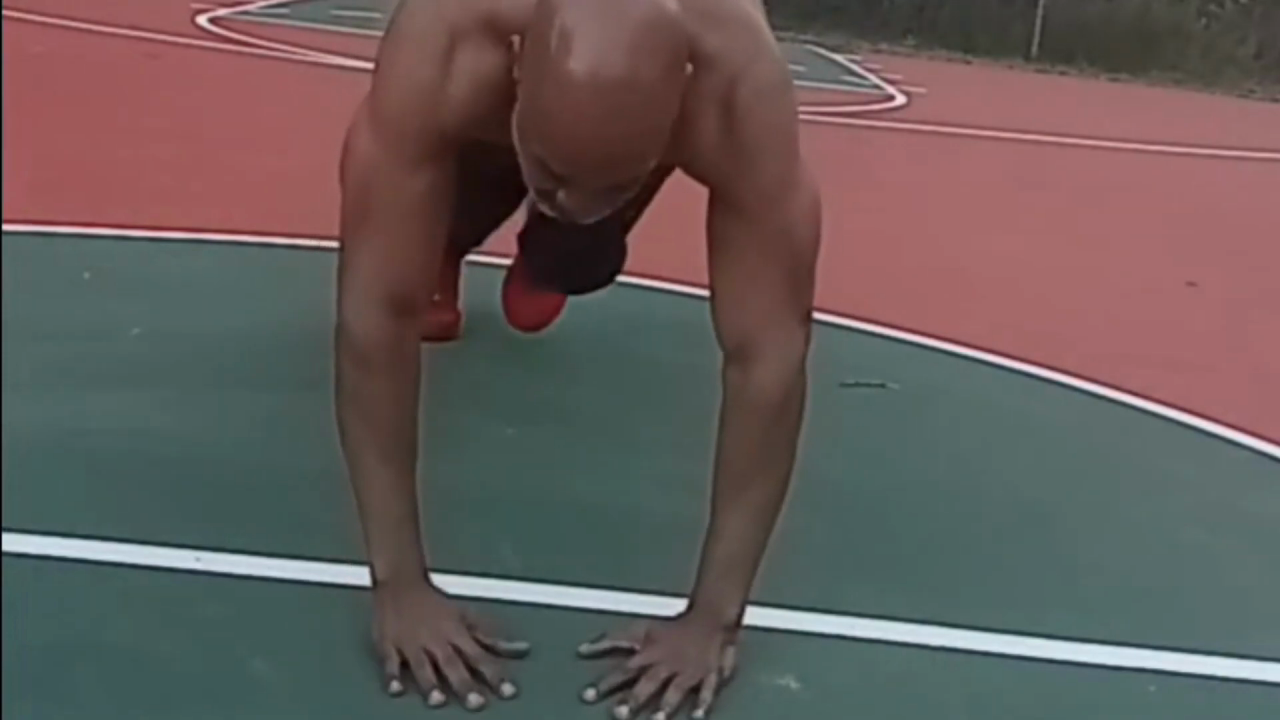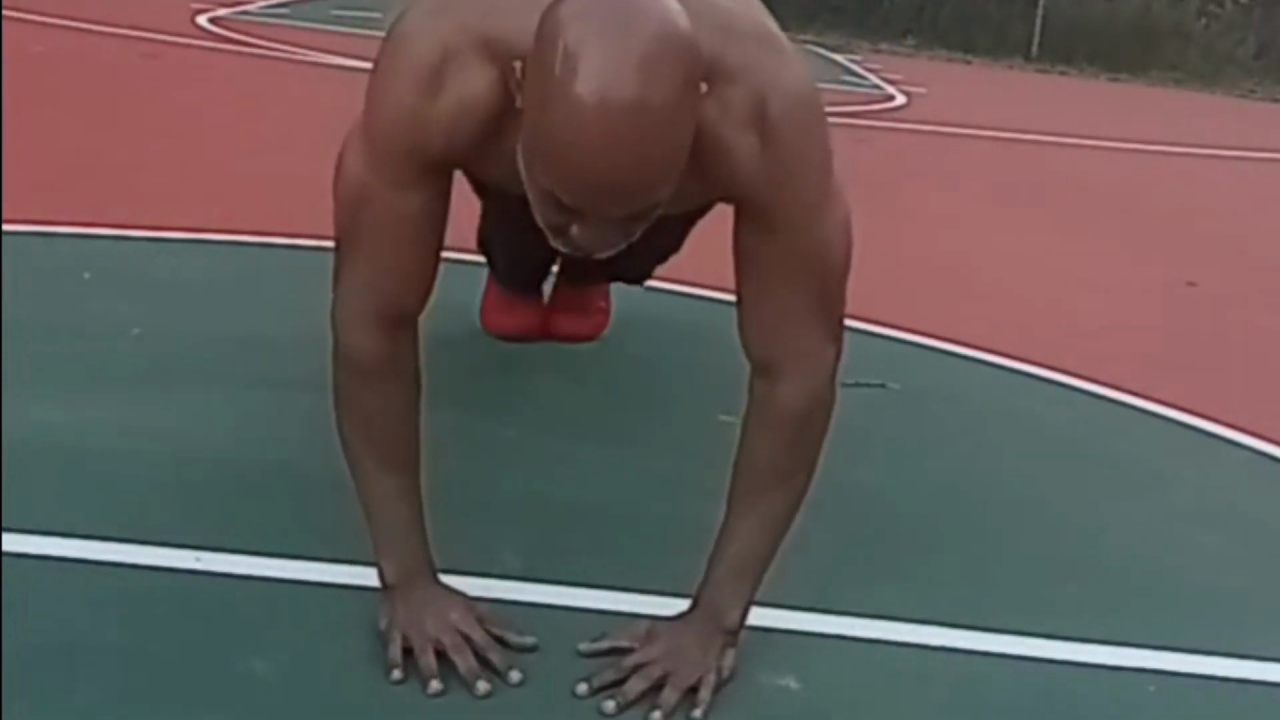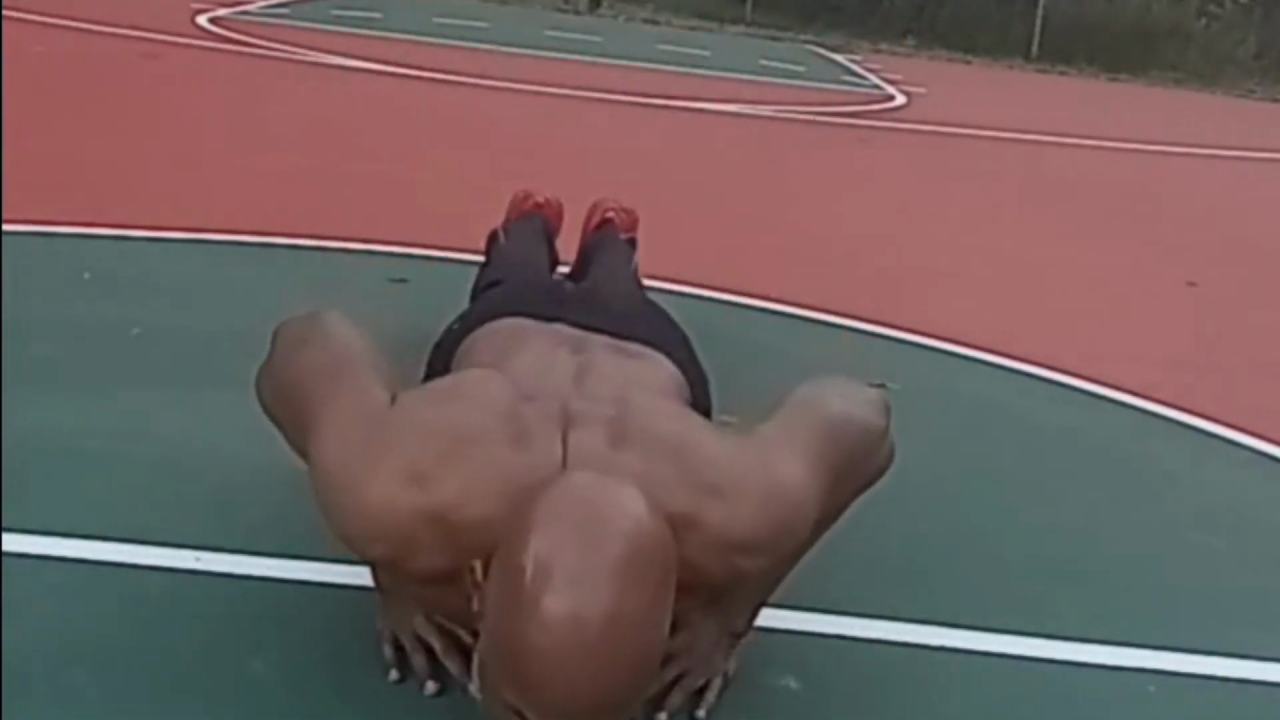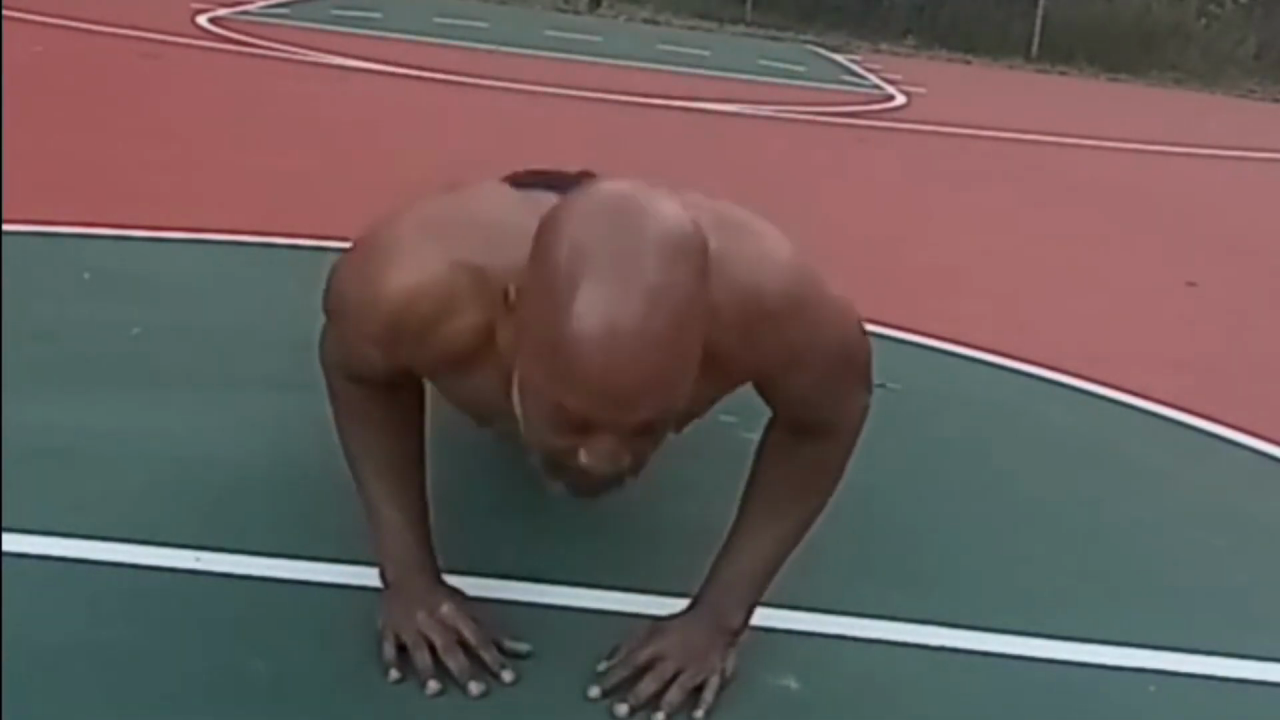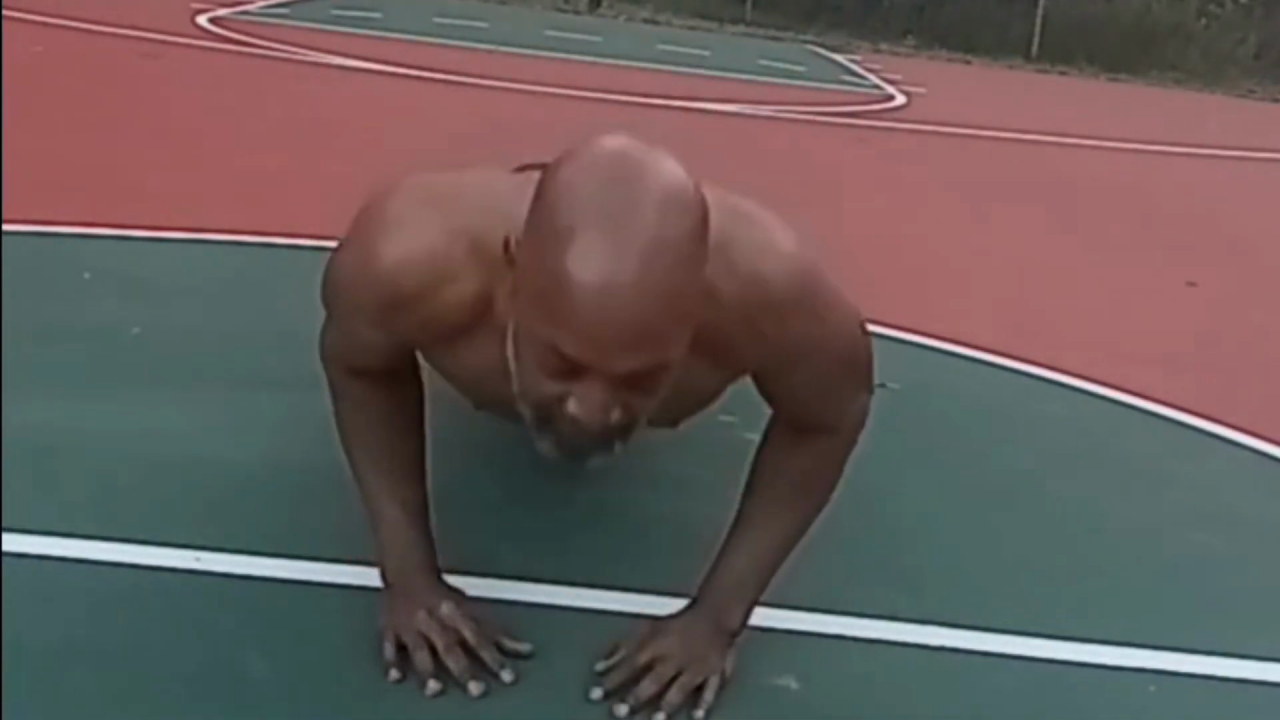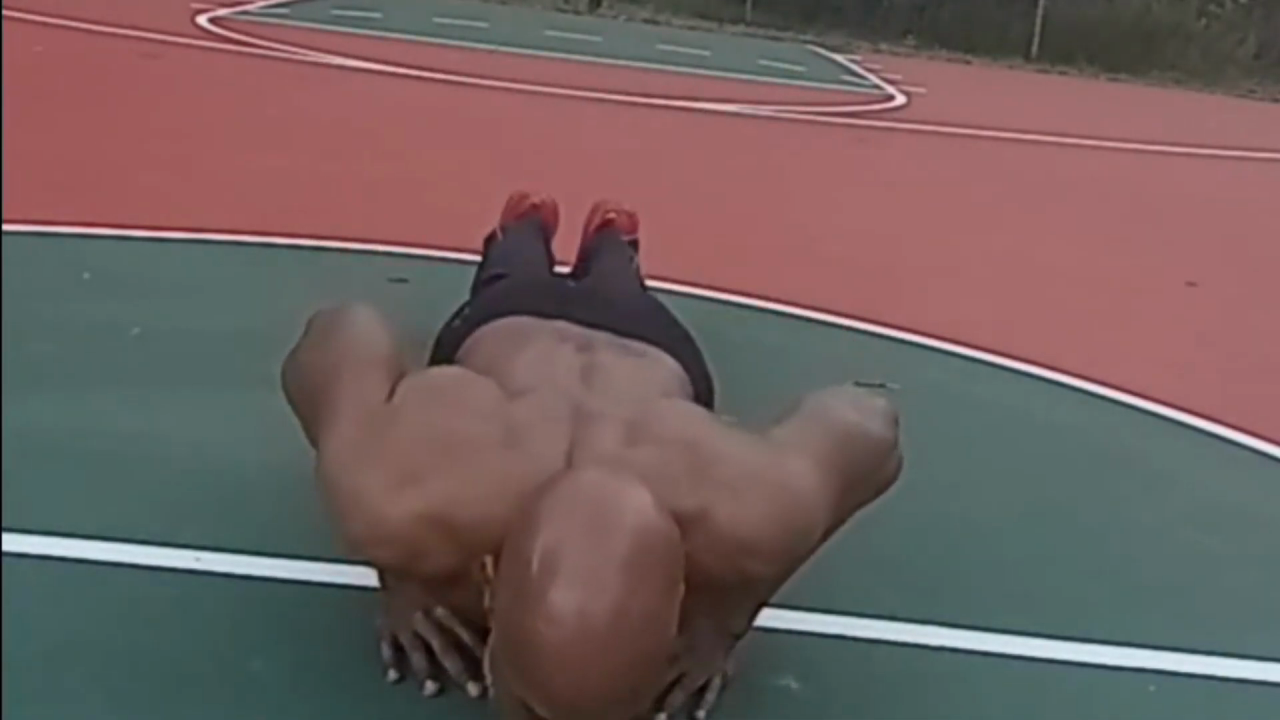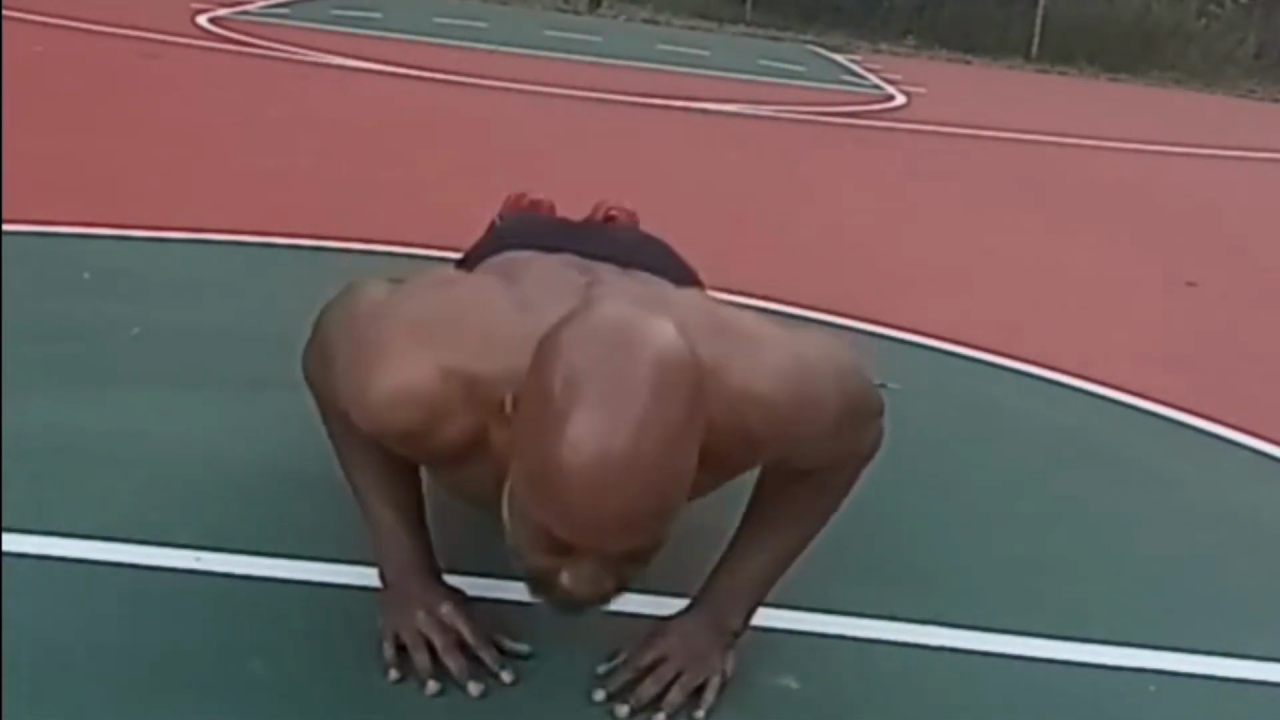
dt=0.7s
person 1, frame 1
left shoulder: (742, 90)
left elbow: (767, 353)
right elbow: (376, 312)
left wrist: (714, 615)
right wrist: (399, 584)
left ankle: (547, 262)
right ankle: (443, 256)
person 1, frame 2
left shoulder: (766, 113)
right shoulder: (437, 76)
left elbow: (796, 372)
right elbow: (374, 325)
left wrist: (717, 616)
right wrist: (407, 580)
right knee: (518, 278)
left ankle: (584, 282)
right ankle: (517, 274)
person 1, frame 3
left shoulder: (731, 522)
right shoulder: (399, 505)
left elbow: (870, 425)
right elbow: (300, 347)
left wrist: (726, 622)
right wrist: (394, 587)
left hip: (649, 352)
right hip: (494, 338)
left ankle: (609, 235)
right ankle: (530, 224)
person 1, frame 4
left shoulder: (767, 290)
right shoulder: (417, 283)
left elbow: (828, 421)
right elbow: (357, 373)
left wrist: (719, 616)
right wrist: (407, 576)
person 1, frame 5
left shoulder: (767, 283)
right shoulder: (412, 257)
left elbow: (834, 416)
right elbow: (357, 366)
left wrist: (721, 615)
right wrist: (405, 575)
person 1, frame 6
left shoulder: (741, 514)
right shoulder: (407, 498)
left elbow: (875, 438)
right elbow: (330, 341)
left wrist: (721, 622)
right wrist: (406, 582)
left hip: (655, 357)
left ankle: (612, 236)
right ankle: (523, 227)
person 1, frame 7
left shoulder: (759, 397)
right shoulder: (409, 386)
left elbow: (857, 432)
right elbow: (330, 370)
left wrist: (719, 619)
right wrist: (406, 580)
left ankle: (617, 231)
right ankle: (520, 225)
